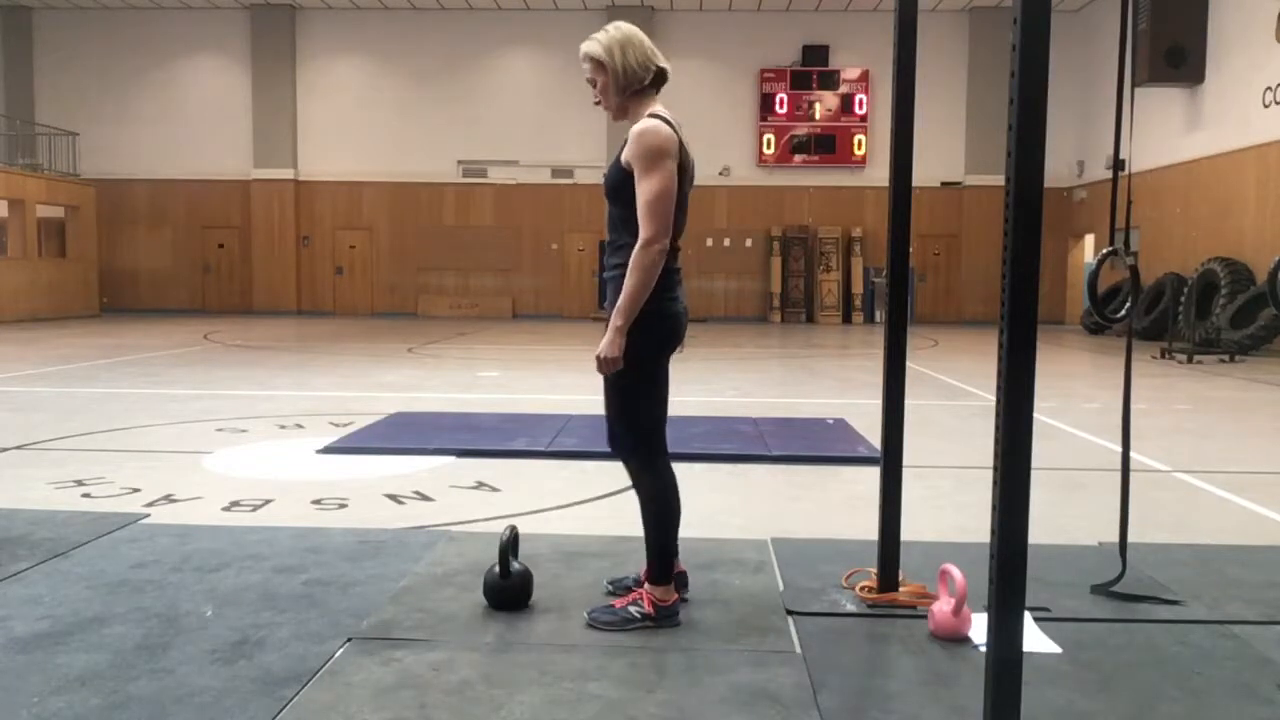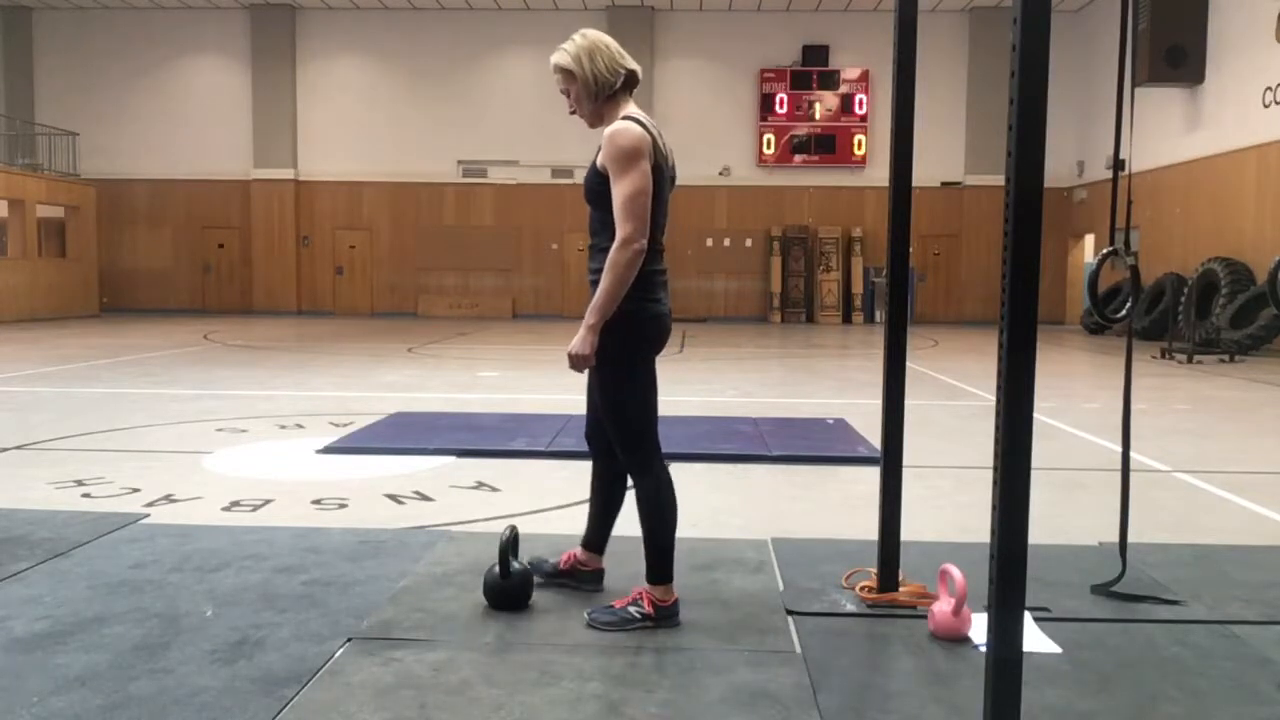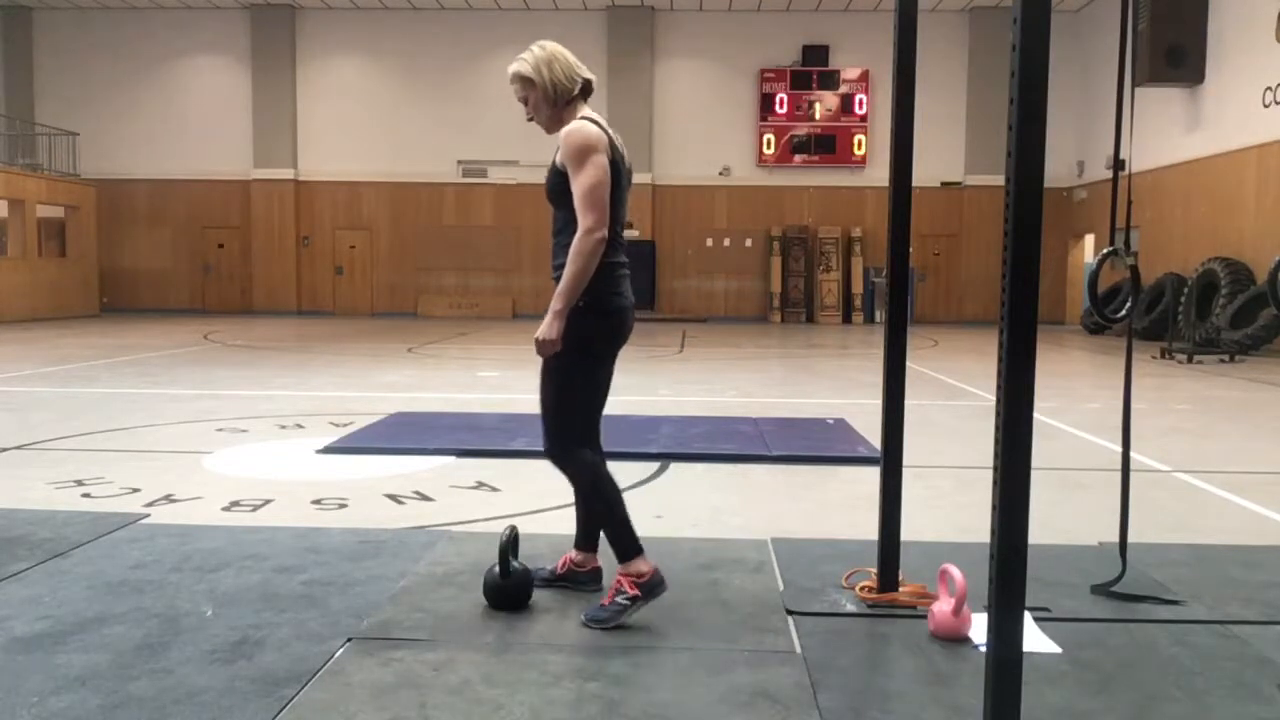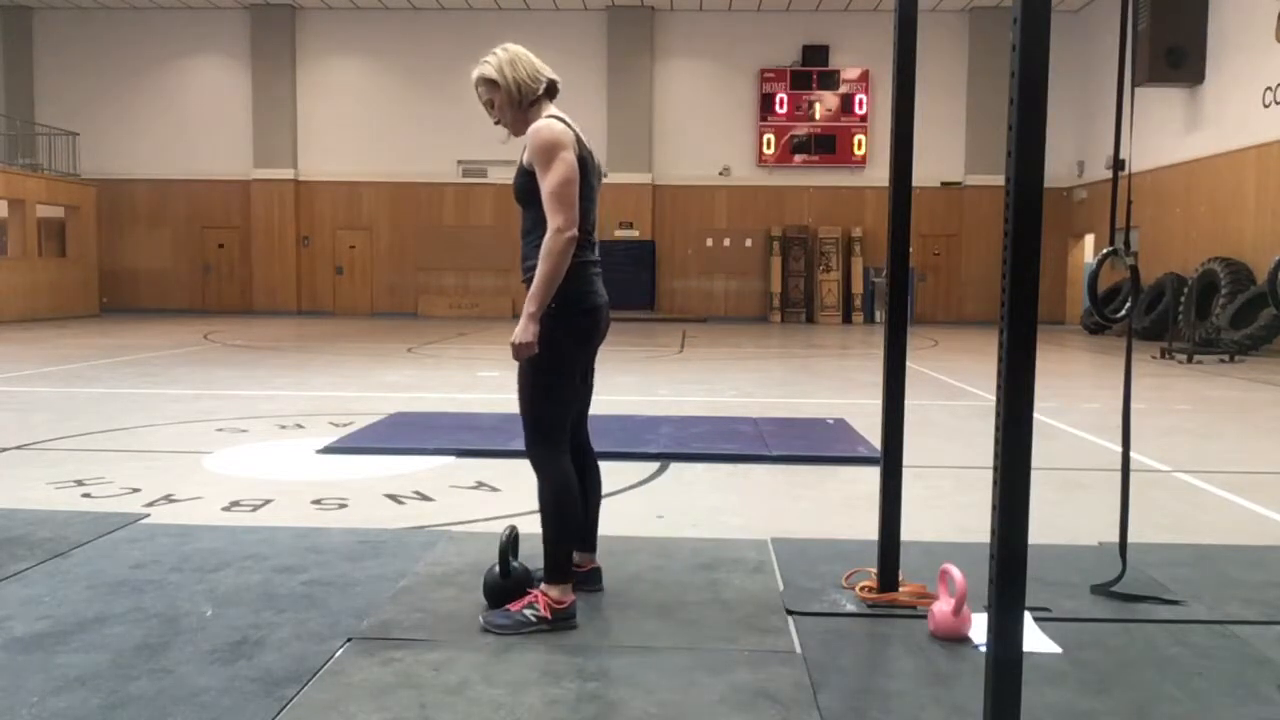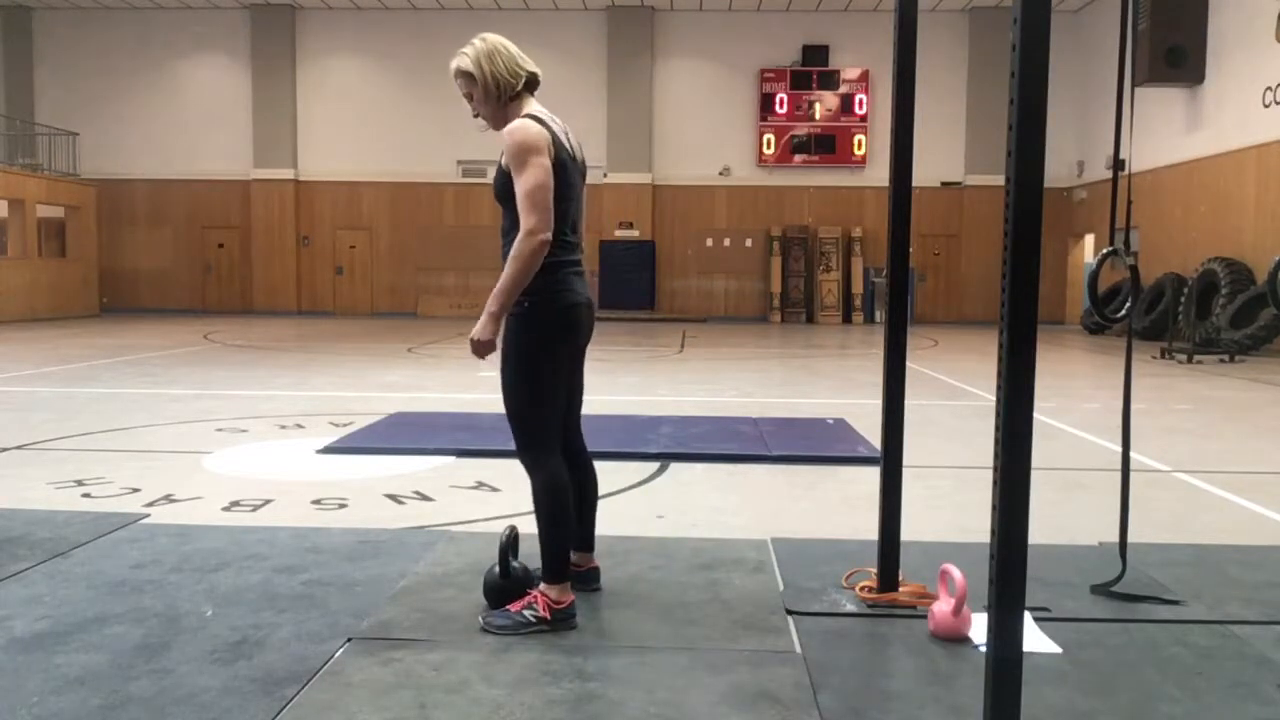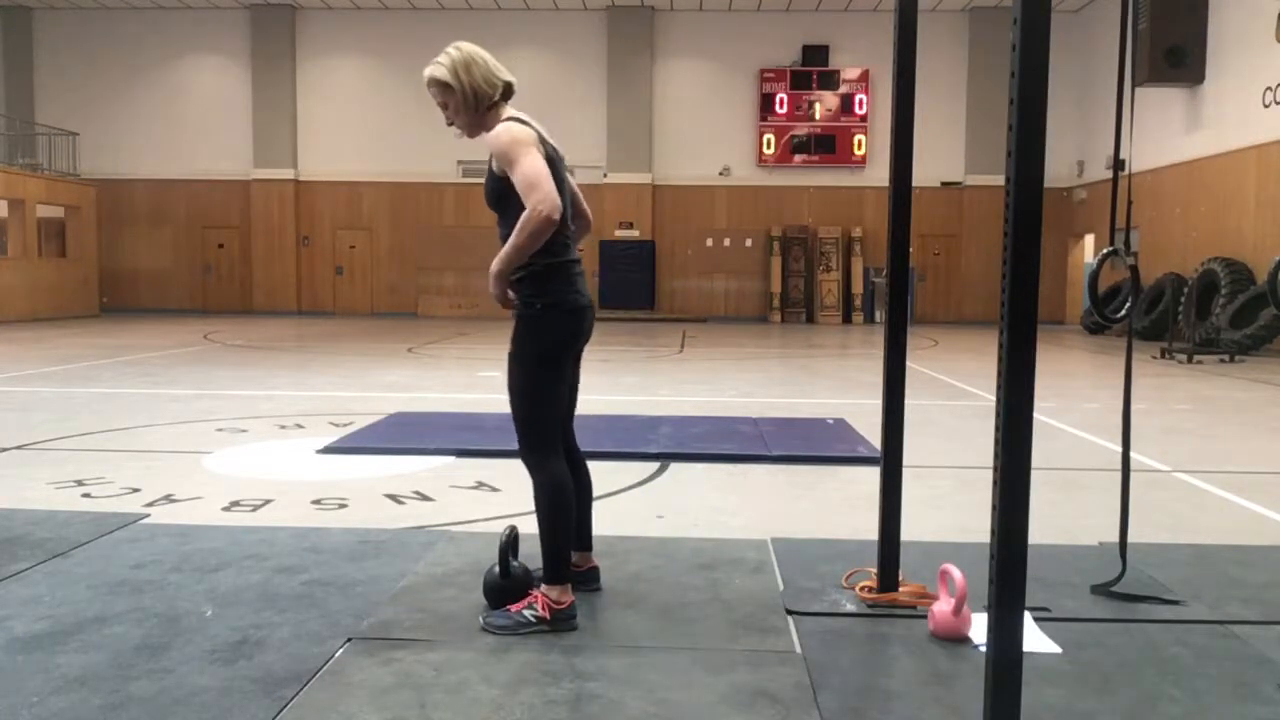
dt=0.5s
person 1, frame 1
left shoulder: (649, 132)
right shoulder: (658, 131)
left elbow: (653, 242)
left wrist: (617, 328)
left hip: (644, 314)
right hip: (651, 309)
left knee: (642, 451)
right knee: (634, 444)
left ankle: (660, 594)
right ankle: (668, 566)
person 1, frame 2
left shoulder: (623, 134)
right shoulder: (639, 131)
left elbow: (630, 242)
left wrist: (590, 326)
left hip: (627, 315)
right hip: (633, 310)
left knee: (639, 453)
right knee: (605, 441)
left ankle: (660, 595)
right ankle: (588, 558)
person 1, frame 3
left shoulder: (579, 133)
right shoulder: (596, 135)
left elbow: (591, 232)
left wrist: (555, 312)
left hip: (590, 305)
right hip: (604, 302)
left knee: (565, 442)
right knee: (580, 438)
left ankle: (638, 568)
right ankle: (585, 556)
person 1, frame 4
left shoulder: (546, 132)
right shoulder: (563, 134)
left elbow: (563, 231)
left wrist: (531, 315)
left hip: (563, 307)
right hip: (581, 303)
left knee: (547, 448)
right knee: (571, 440)
left ankle: (557, 595)
right ankle: (583, 560)
person 1, frame 5
left shoulder: (523, 132)
right shoulder: (556, 132)
left elbow: (535, 234)
left wrist: (491, 314)
left hip: (542, 308)
right hip: (572, 302)
left knee: (539, 449)
right knee: (566, 441)
left ankle: (555, 595)
right ankle: (581, 560)
person 1, frame 6
left shoulder: (507, 135)
right shoulder: (526, 134)
left elbow: (543, 211)
right elbow: (581, 220)
left wrist: (502, 267)
left hip: (547, 307)
right hip: (563, 300)
left knee: (540, 450)
right knee: (559, 440)
left ankle: (556, 596)
right ankle: (580, 561)
